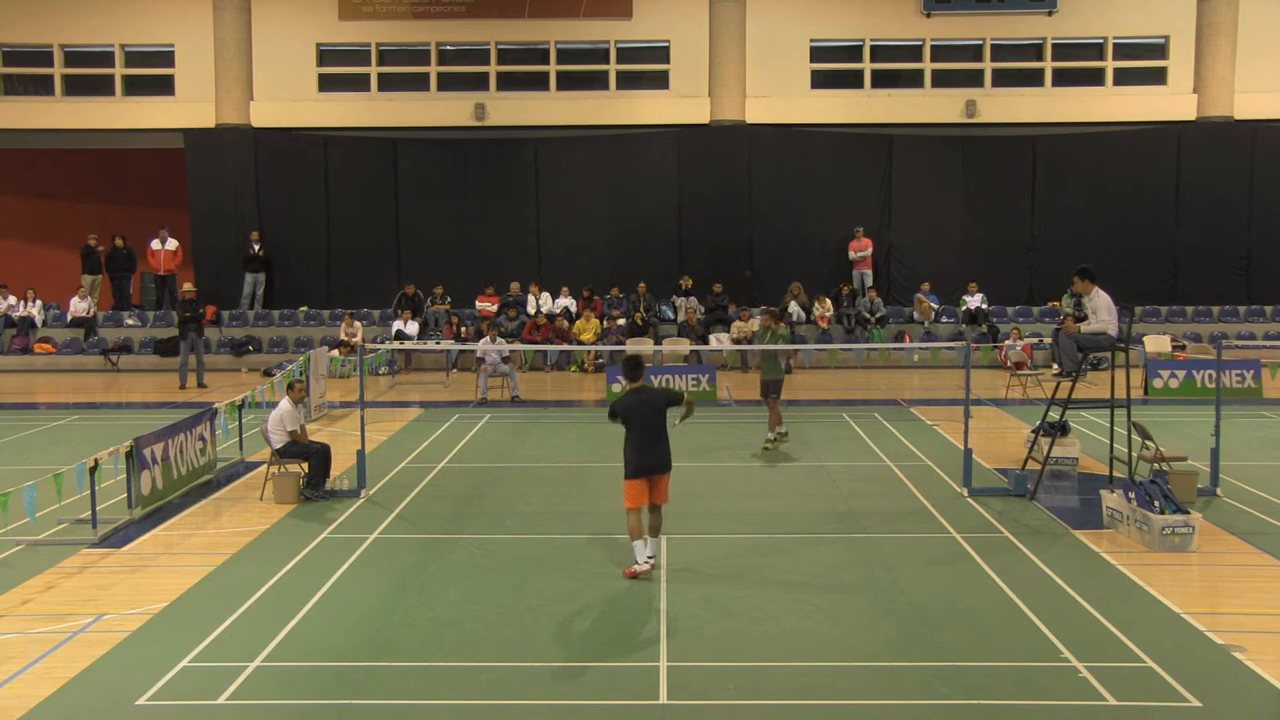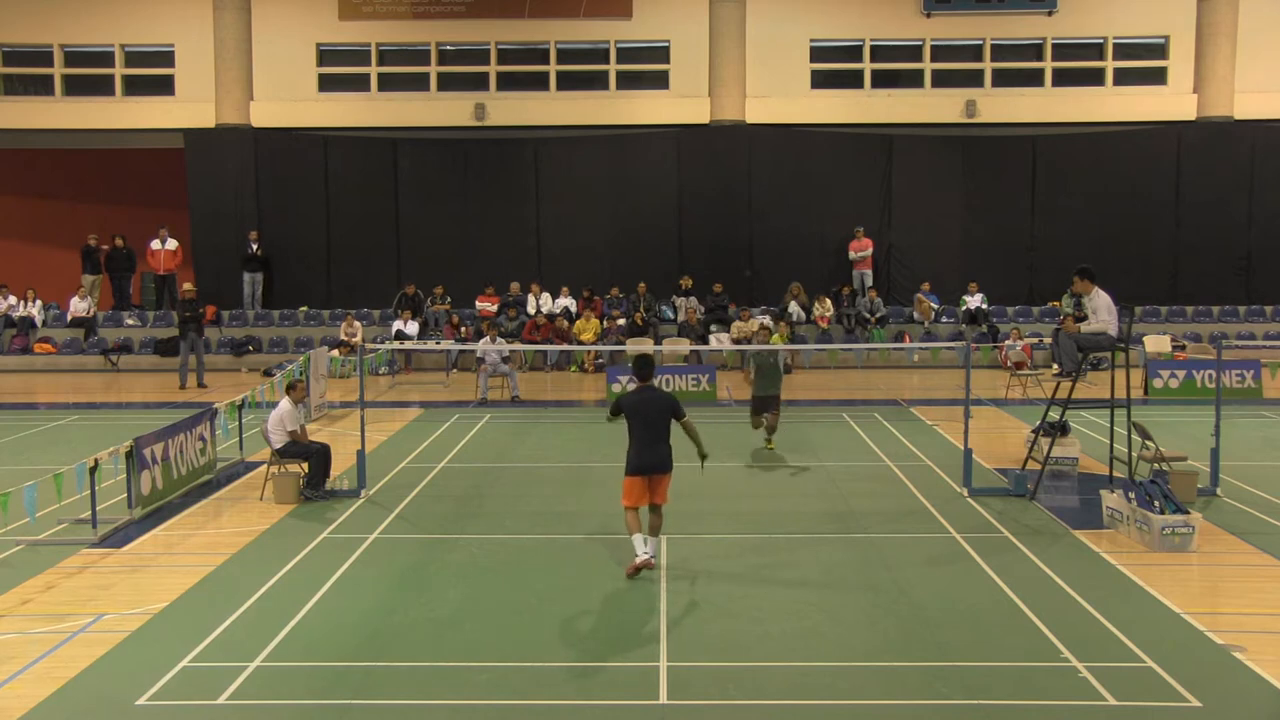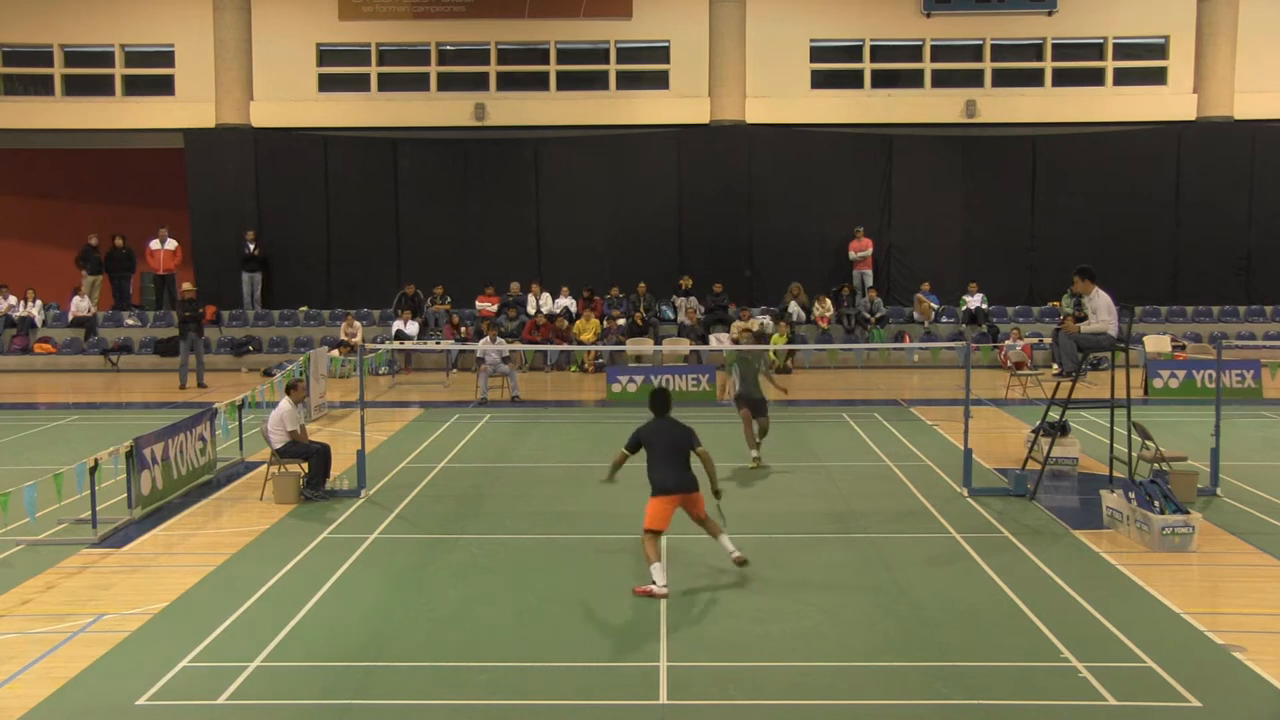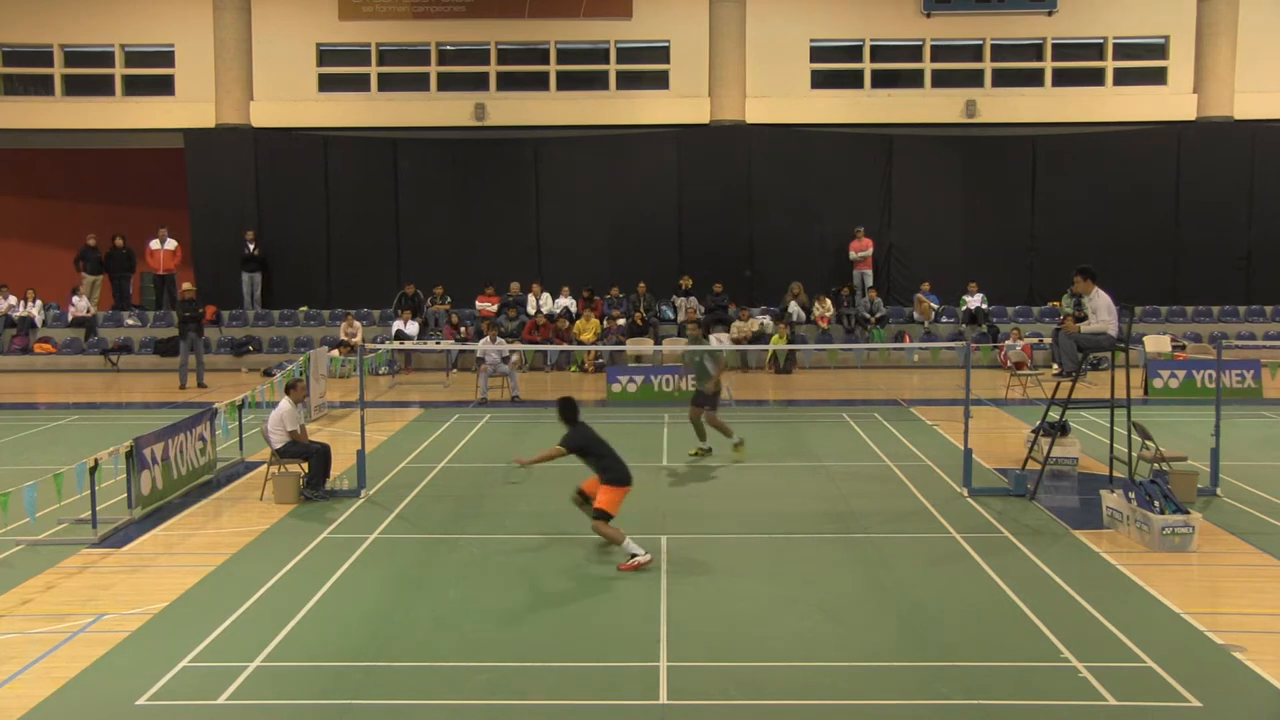
dt=0.5s
person 1, frame 1
left shoulder: (618, 404)
right shoulder: (661, 395)
right elbow: (689, 400)
right wrist: (687, 413)
left hip: (635, 465)
right hip: (661, 463)
left knee: (634, 512)
right knee: (655, 509)
left ankle: (641, 563)
right ankle: (650, 556)
person 1, frame 2
left shoulder: (625, 399)
right shoulder: (668, 399)
left elbow: (610, 418)
right elbow: (688, 427)
right wrist: (701, 450)
left hip: (637, 463)
right hip: (663, 462)
left knee: (631, 509)
right knee: (656, 508)
left ankle: (641, 553)
right ankle: (650, 554)
person 1, frame 3
left shoulder: (643, 431)
right shoulder: (685, 430)
left elbow: (620, 458)
right elbow: (704, 456)
left wrist: (610, 475)
right wrist: (715, 486)
left hip: (663, 490)
right hip: (689, 486)
left knee: (649, 538)
right knee: (703, 520)
left ankle: (659, 585)
right ankle: (734, 553)
person 1, frame 4
left shoulder: (574, 436)
right shoulder: (580, 428)
left elbow: (555, 453)
left wrist: (529, 461)
left hip: (615, 481)
right hip: (608, 476)
left knee: (598, 526)
right knee: (578, 497)
left ankle: (640, 555)
right ankle: (608, 531)
